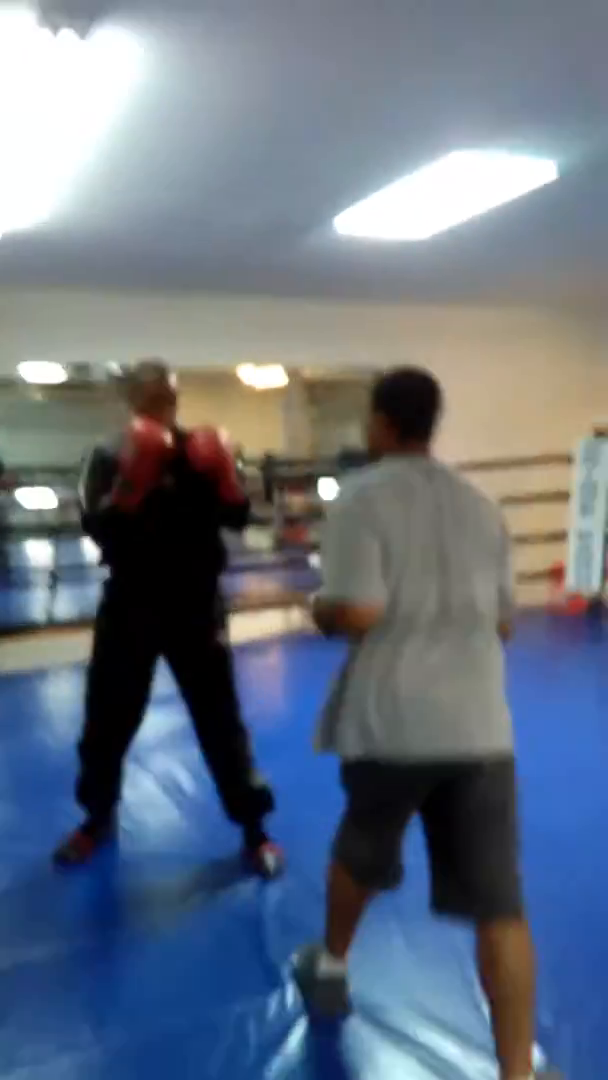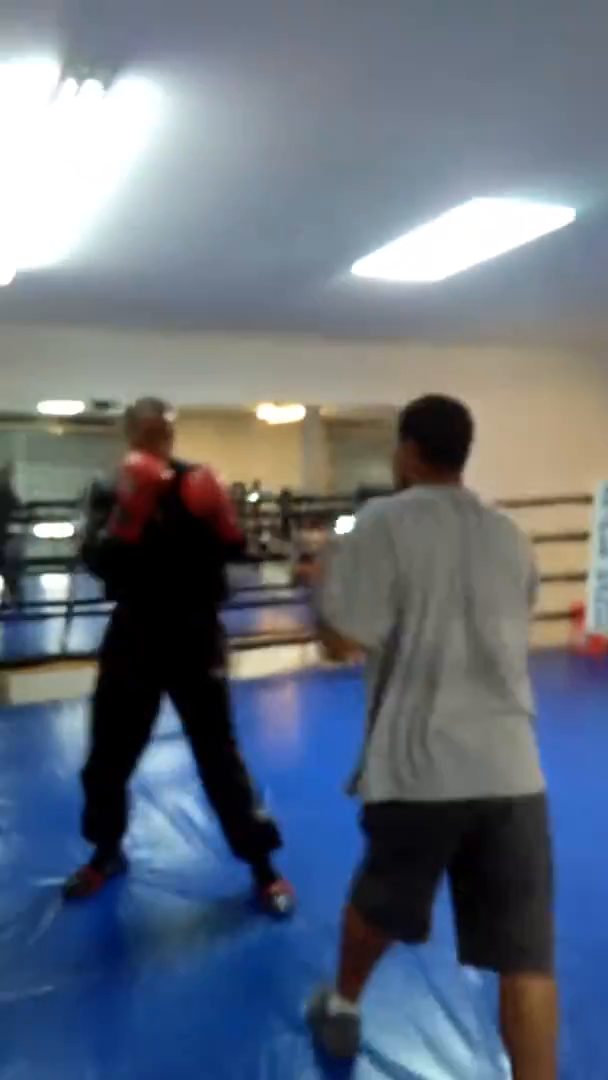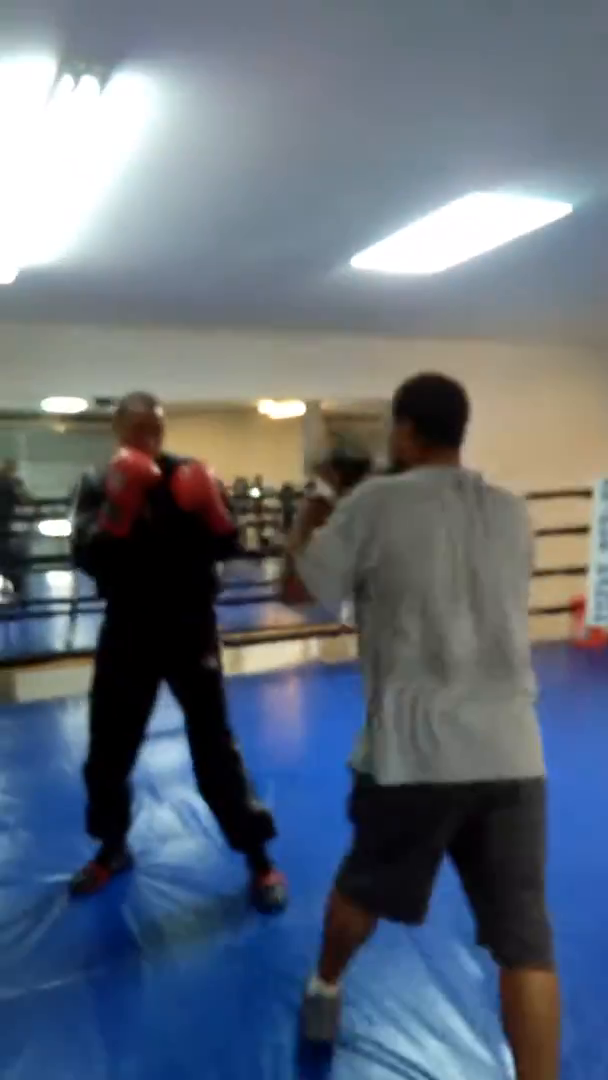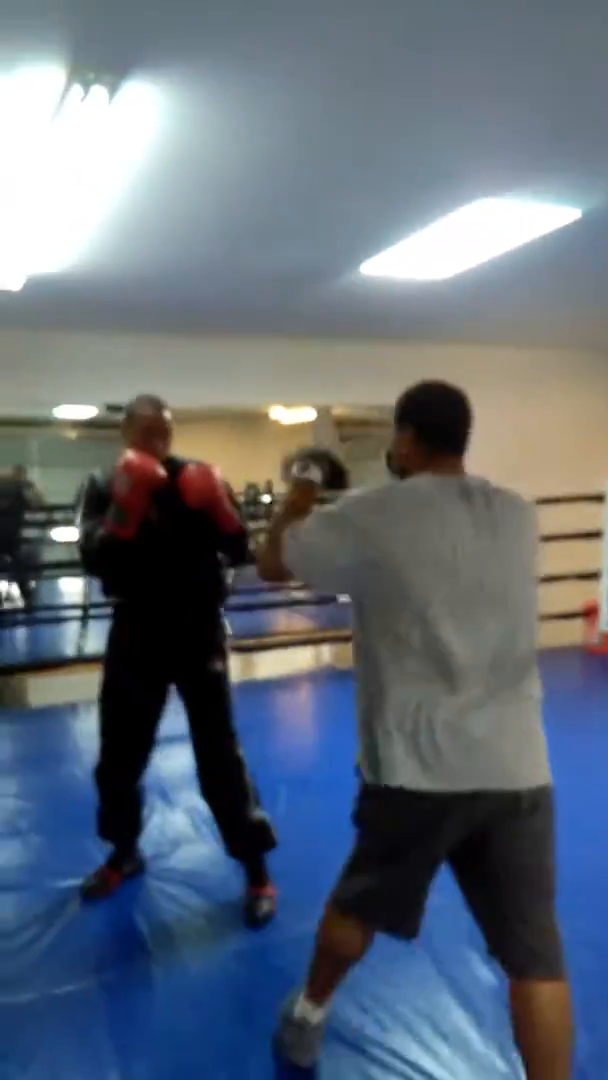
dt=0.1s
person 1, frame 1
left shoulder: (362, 497)
right shoulder: (481, 506)
left elbow: (355, 613)
right elbow: (501, 622)
left wrist: (319, 610)
left hip: (390, 724)
right hip: (479, 727)
left knee: (361, 854)
right knee: (498, 903)
left ankle: (329, 970)
person 1, frame 2
left shoulder: (381, 526)
right shoulder: (509, 537)
left elbow: (348, 643)
left wrist: (329, 601)
left hip: (413, 766)
right hip: (508, 767)
left knee: (377, 902)
right knee: (523, 950)
left ankle: (341, 1011)
person 1, frame 3
left shoulder: (374, 505)
right shoulder: (513, 513)
left elbow: (300, 589)
left wrist: (308, 524)
left hip: (414, 749)
right hip: (509, 751)
left knee: (363, 885)
right knee: (525, 942)
left ankle: (323, 995)
person 1, frame 4
left shoulder: (372, 512)
right shoulder: (518, 516)
left elbow: (275, 565)
left wrist: (294, 509)
left hip: (416, 761)
right hip: (514, 764)
left knee: (361, 896)
right knee: (534, 953)
left ankle: (307, 1015)
person 2, frame 1
left shoulder: (196, 448)
right shoulder: (109, 457)
left elbow: (236, 517)
right elbow: (98, 526)
left wrist: (223, 475)
right wrist: (133, 478)
left hip: (194, 599)
right hip: (131, 603)
left knee: (219, 718)
right knee: (108, 718)
left ankle: (254, 830)
right ankle: (98, 818)
person 2, frame 2
left shoulder: (195, 481)
right shoulder: (107, 489)
left elbow: (235, 551)
right elbow: (96, 560)
left wrist: (221, 516)
right wrist: (128, 511)
left hip: (196, 633)
right hip: (134, 635)
left knee: (219, 754)
right knee: (108, 753)
left ankle: (264, 868)
right ankle: (107, 852)
person 2, frame 3
left shoulder: (187, 475)
right shoulder: (97, 485)
left elbow: (227, 546)
right elbow: (87, 557)
left wrist: (212, 510)
right wrist: (118, 507)
left hip: (189, 625)
right hip: (127, 630)
left knee: (214, 746)
right knee: (107, 749)
left ankle: (259, 860)
right ankle: (112, 848)
person 2, frame 4
left shoulder: (195, 477)
right shoulder: (103, 488)
left elbow: (238, 547)
right elbow: (95, 559)
left wrist: (221, 507)
right wrist: (126, 509)
left hip: (197, 628)
right hip: (136, 633)
left knee: (219, 751)
right knee: (118, 751)
left ankle: (256, 870)
right ankle: (124, 851)
